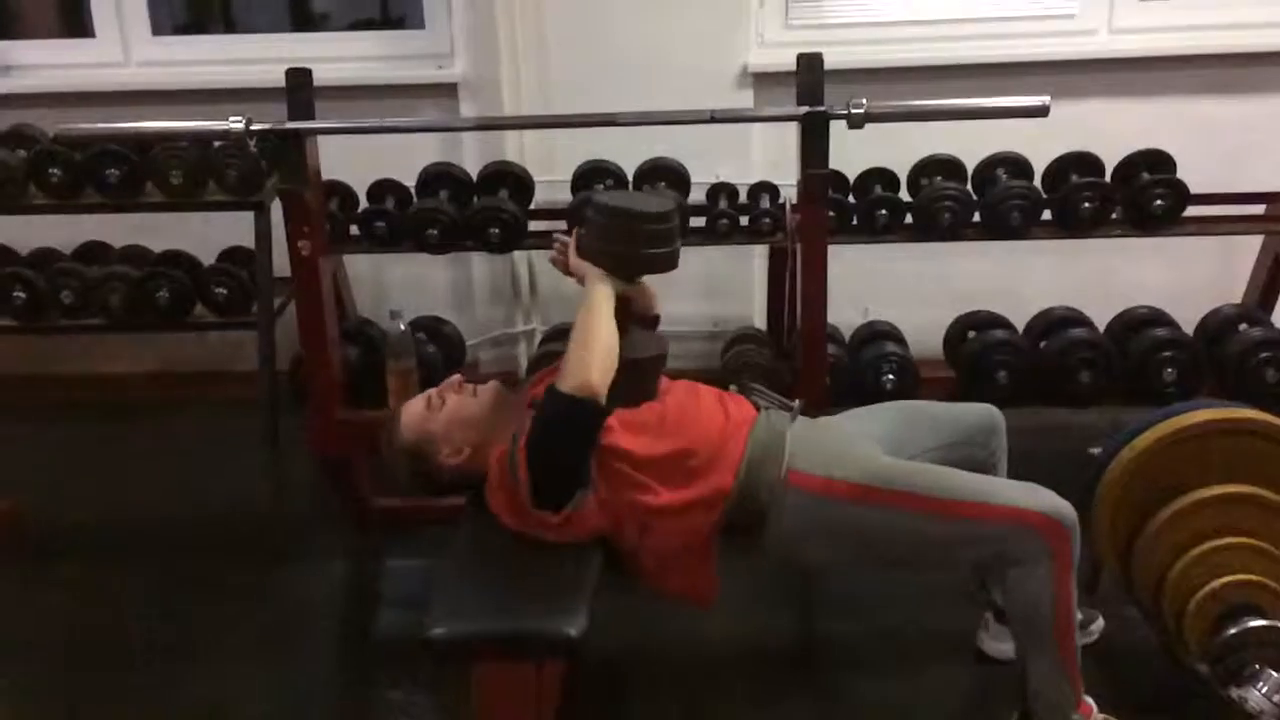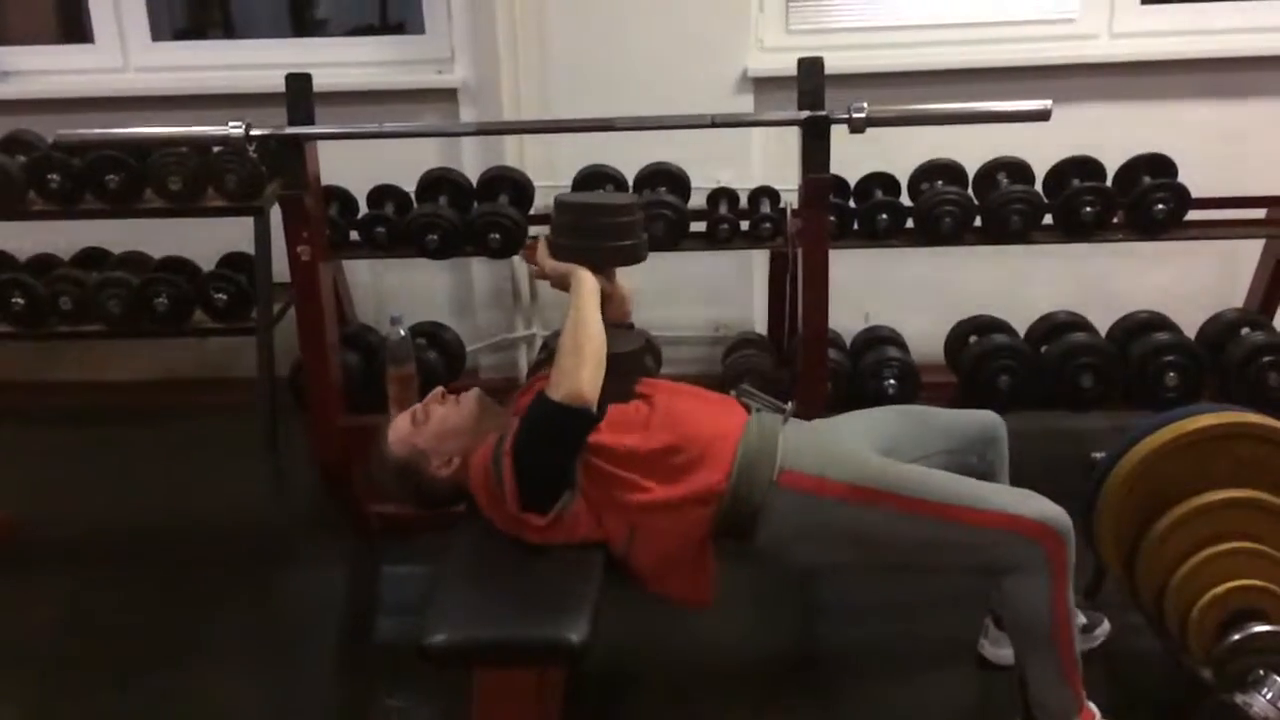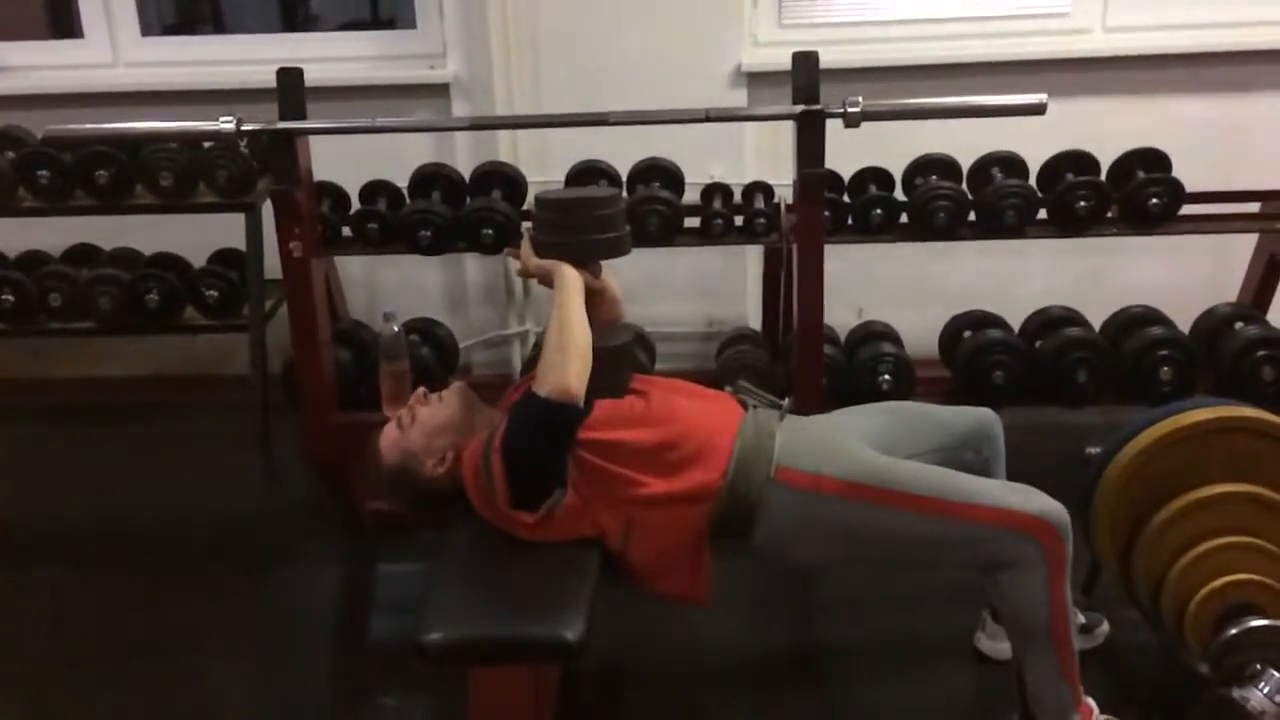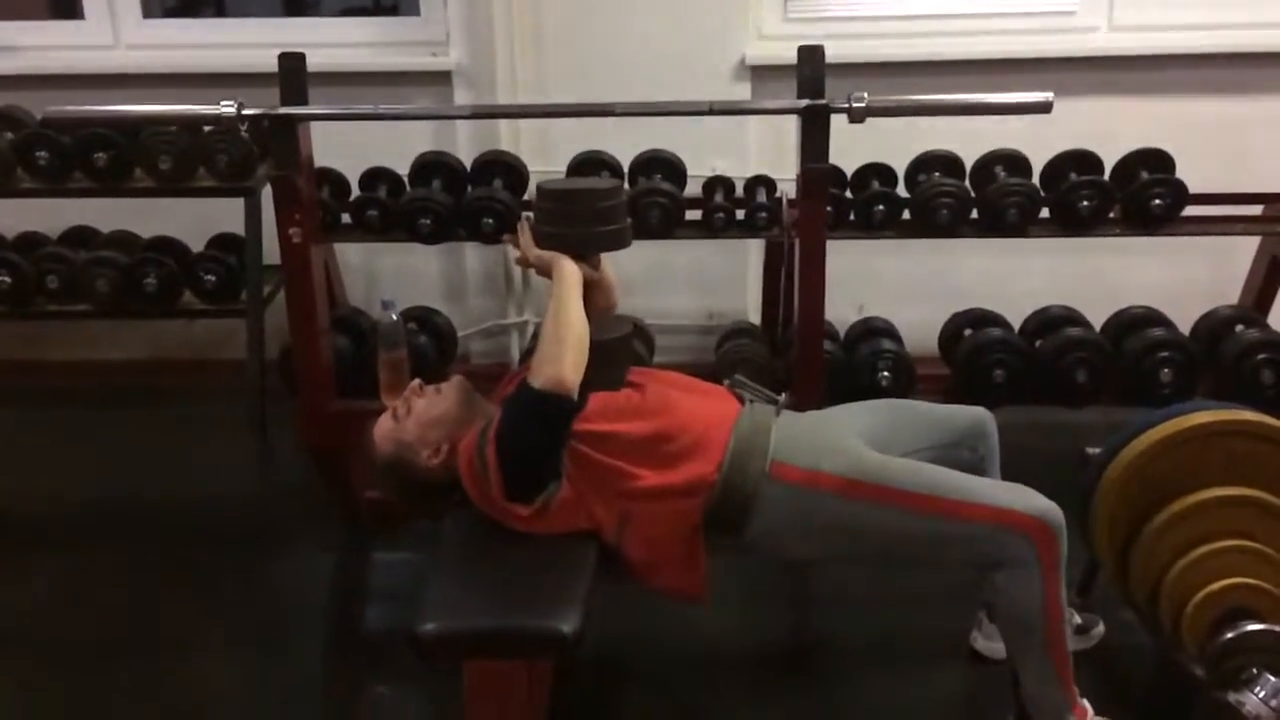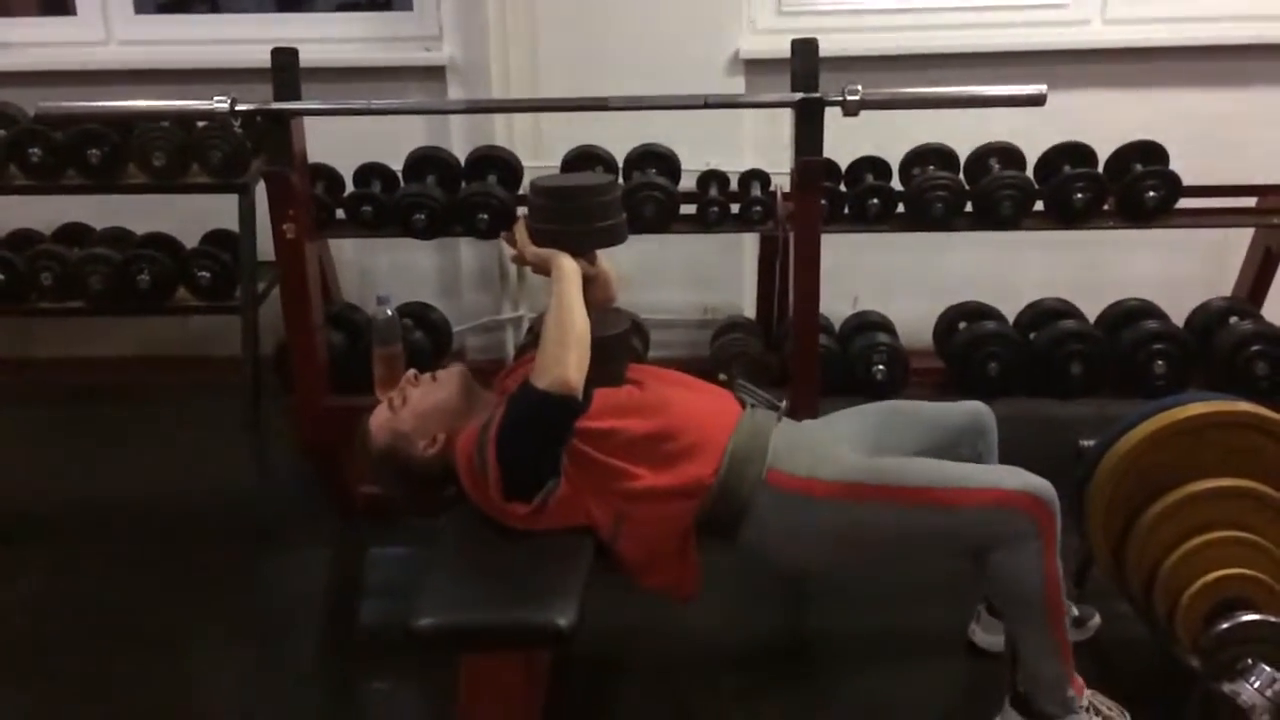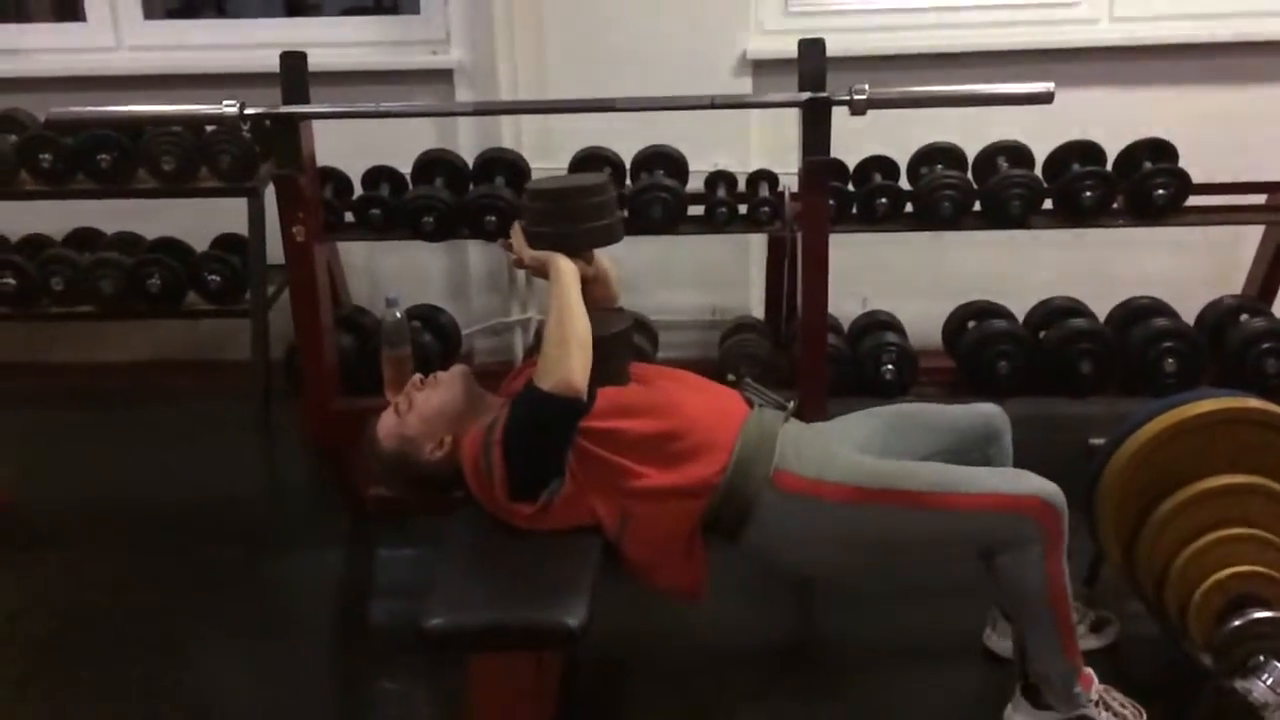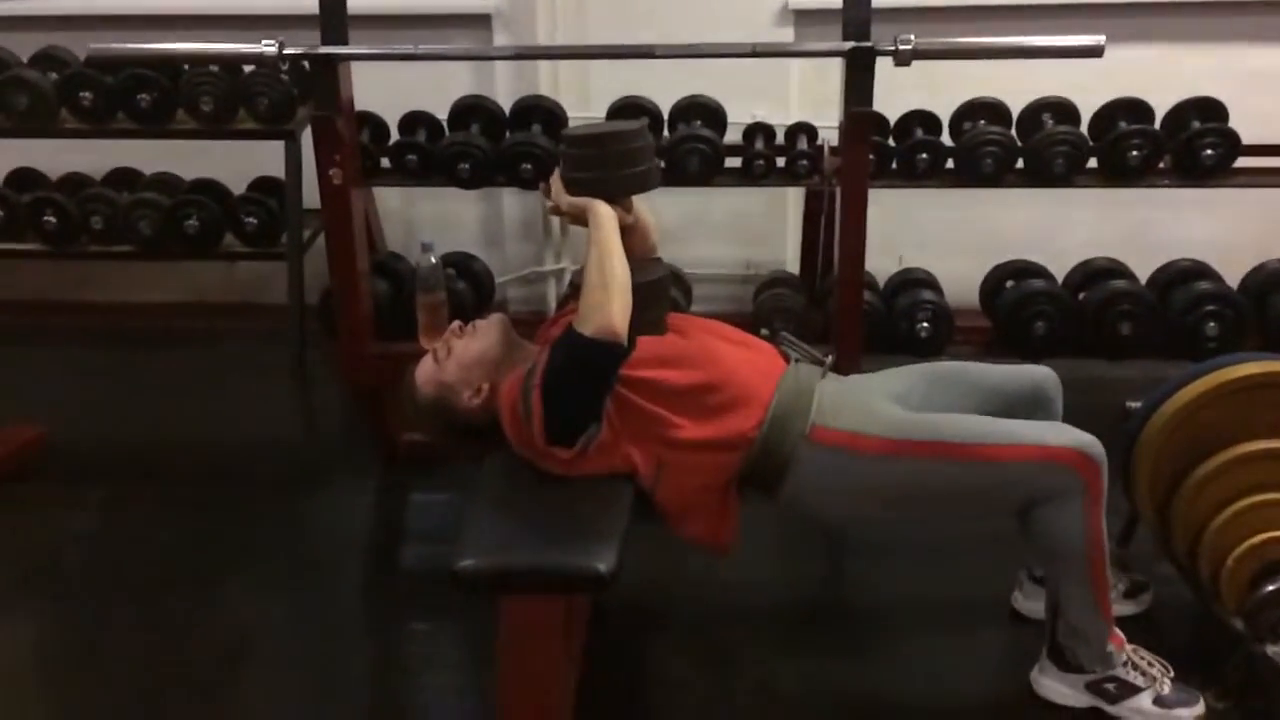
dt=0.4s
person 1, frame 1
left shoulder: (532, 410)
right shoulder: (524, 472)
left elbow: (634, 334)
right elbow: (583, 391)
left wrist: (616, 277)
right wrist: (597, 285)
left hip: (780, 434)
right hip: (784, 487)
left knee: (981, 426)
right knee: (1047, 523)
left ankle: (1014, 608)
person 1, frame 2
left shoulder: (520, 417)
right shoulder: (507, 472)
left elbow: (612, 348)
right elbow: (578, 402)
left wrist: (597, 278)
right wrist: (580, 283)
left hip: (771, 438)
right hip: (776, 489)
left knee: (983, 435)
right knee: (1042, 531)
left ankle: (1019, 616)
person 1, frame 3
left shoulder: (511, 414)
right shoulder: (503, 469)
left elbow: (607, 340)
right elbow: (563, 392)
left wrist: (584, 278)
right wrist: (563, 276)
left hip: (769, 435)
right hip: (775, 486)
left knee: (975, 431)
right knee: (1039, 525)
left ankle: (1019, 613)
person 1, frame 4
left shoulder: (506, 407)
right shoulder: (496, 458)
left elbow: (599, 330)
right elbow: (558, 383)
left wrist: (585, 268)
right wrist: (562, 271)
left hip: (766, 429)
right hip: (769, 482)
left knee: (971, 429)
right knee: (1034, 525)
left ankle: (1017, 612)
person 1, frame 5
left shoulder: (503, 396)
right shoulder: (494, 455)
left elbow: (597, 327)
right elbow: (563, 385)
left wrist: (580, 263)
right wrist: (560, 266)
left hip: (768, 436)
right hip: (770, 491)
left knee: (969, 423)
right knee: (1027, 503)
left ankle: (1011, 606)
person 1, frame 6
left shoulder: (508, 400)
right shoulder: (500, 456)
left elbow: (601, 325)
right elbow: (566, 387)
left wrist: (580, 262)
right wrist: (557, 269)
left hip: (778, 438)
right hip: (773, 492)
left knee: (982, 428)
right knee: (1035, 505)
left ankle: (1024, 612)
person 1, frame 7
left shoulder: (546, 347)
right shoulder: (536, 403)
left elbow: (640, 275)
right elbow: (606, 334)
left wrist: (617, 208)
right wrist: (595, 217)
left hip: (814, 393)
right hip: (811, 447)
left knee: (1034, 389)
right knee: (1074, 460)
left ankle: (1059, 577)
